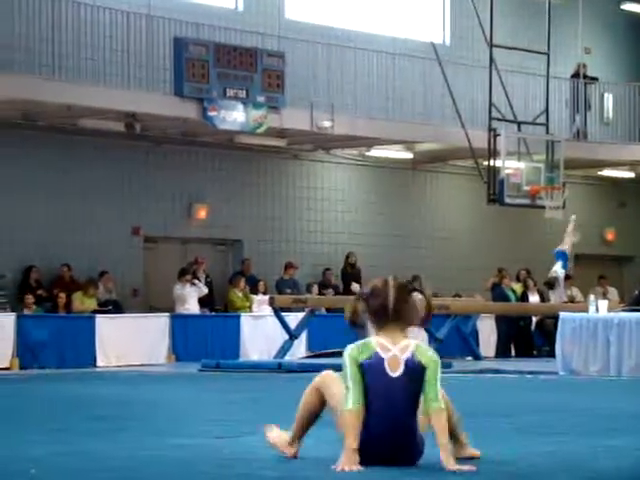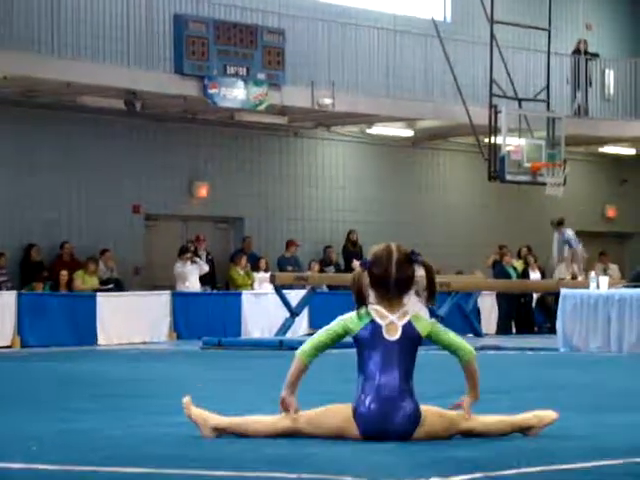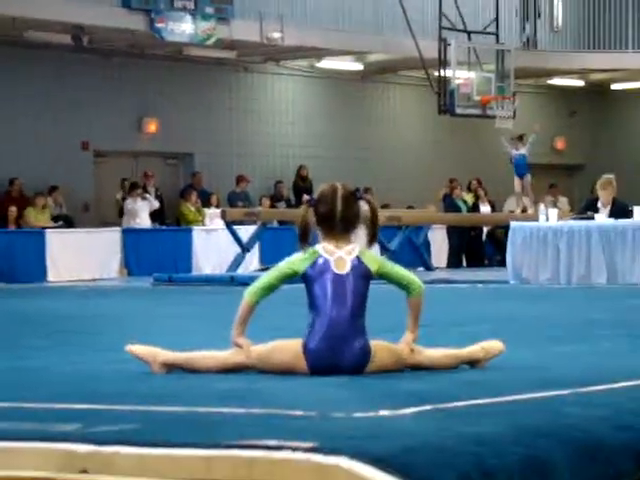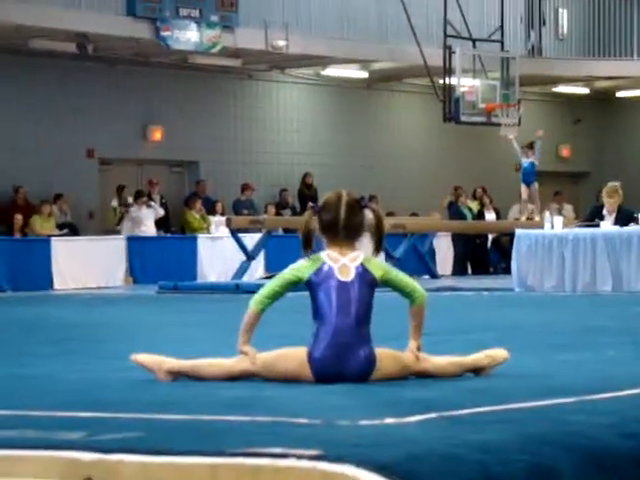
dt=0.7s
person 1, frame 1
left shoulder: (356, 352)
right shoulder: (426, 355)
left elbow: (353, 403)
right elbow: (436, 405)
left wrist: (350, 452)
right wrist: (447, 455)
left hip: (368, 451)
right hip: (409, 454)
left knee: (324, 379)
right knee: (433, 391)
left ankle: (290, 443)
right ankle: (459, 448)
person 1, frame 2
left shoulder: (355, 320)
right shoulder: (420, 322)
left elbow: (305, 351)
right elbow: (466, 352)
left wrist: (288, 394)
right wrist: (471, 397)
left hip: (365, 419)
right hip: (407, 420)
left knee: (291, 422)
right knee: (464, 422)
left ankle: (216, 423)
right ankle: (528, 421)
person 1, frame 3
left shoulder: (305, 259)
right shoulder: (367, 259)
left elbow: (254, 291)
right elbow: (415, 286)
left wrist: (238, 334)
right wrist: (411, 333)
left hip: (314, 355)
right hip: (358, 356)
left knee: (242, 356)
right knee: (412, 355)
left ankle: (165, 358)
right ankle: (474, 353)
person 1, frame 4
left shoulder: (309, 266)
right shoulder: (372, 266)
left elbow: (260, 299)
right elbow: (418, 294)
left wrist: (243, 343)
right wrist: (415, 341)
left hip: (320, 363)
right hip: (362, 364)
left knee: (248, 365)
right knee: (417, 363)
left ankle: (171, 366)
right ankle: (478, 361)
